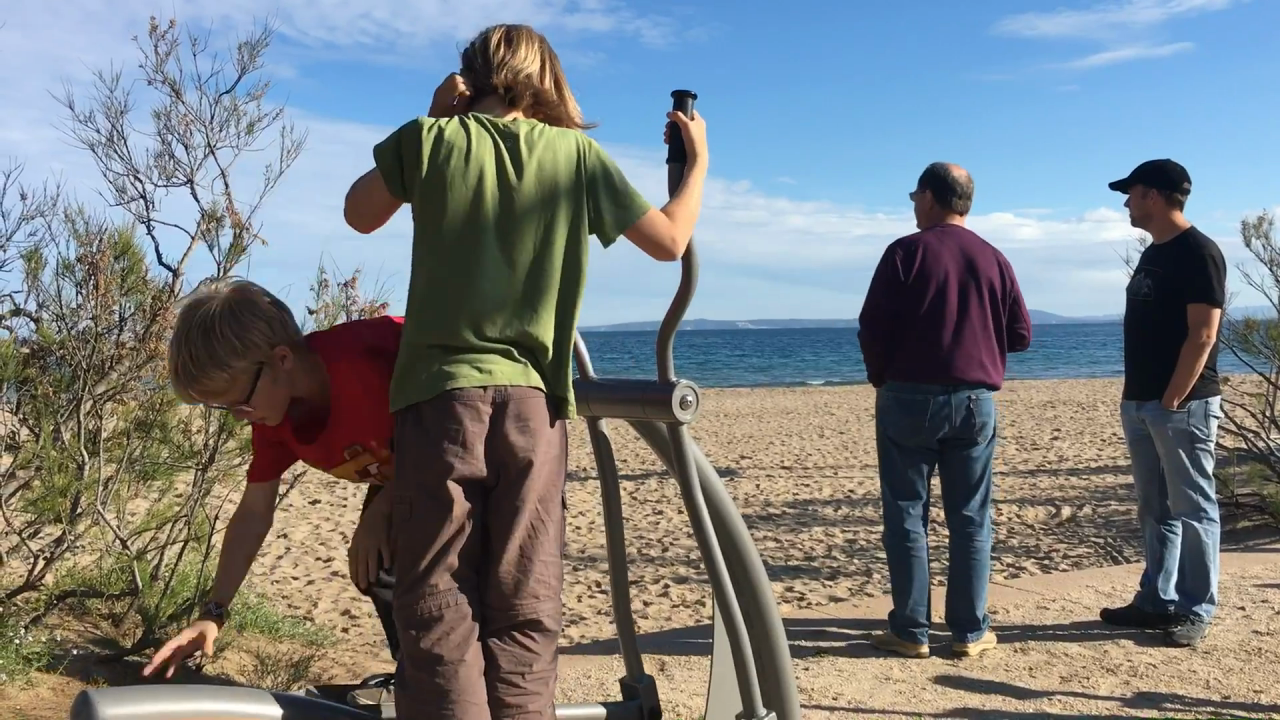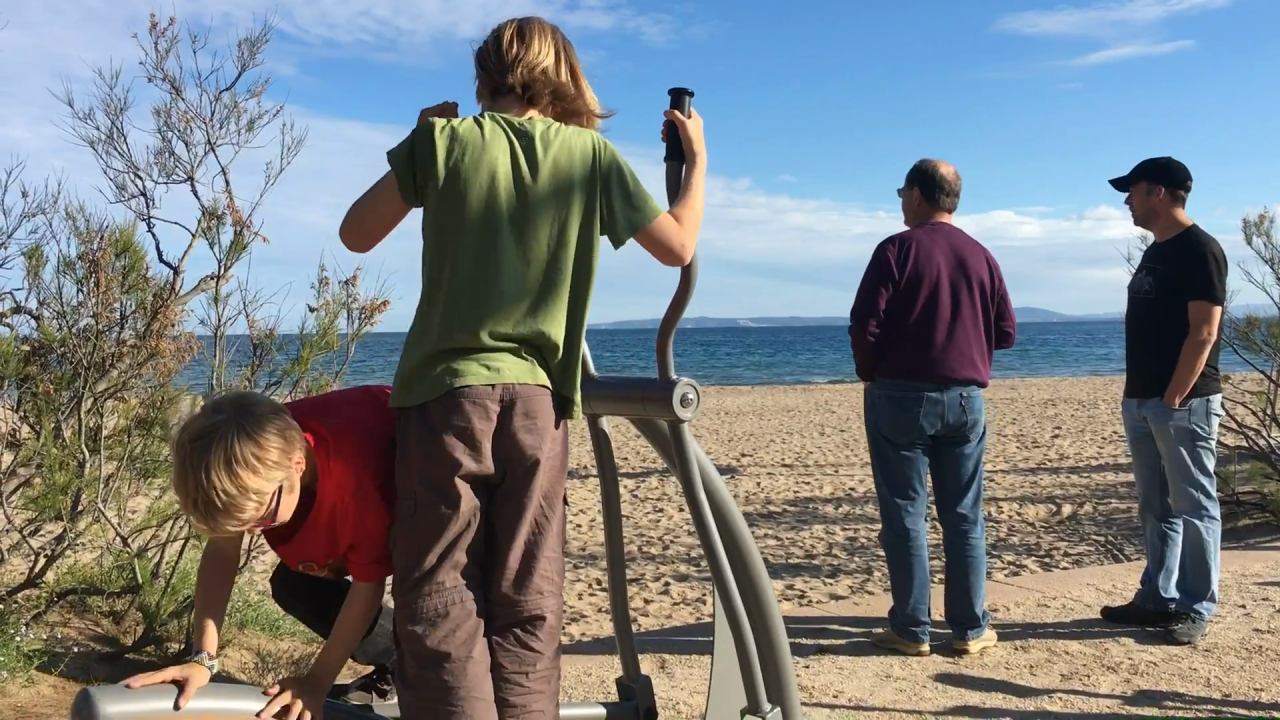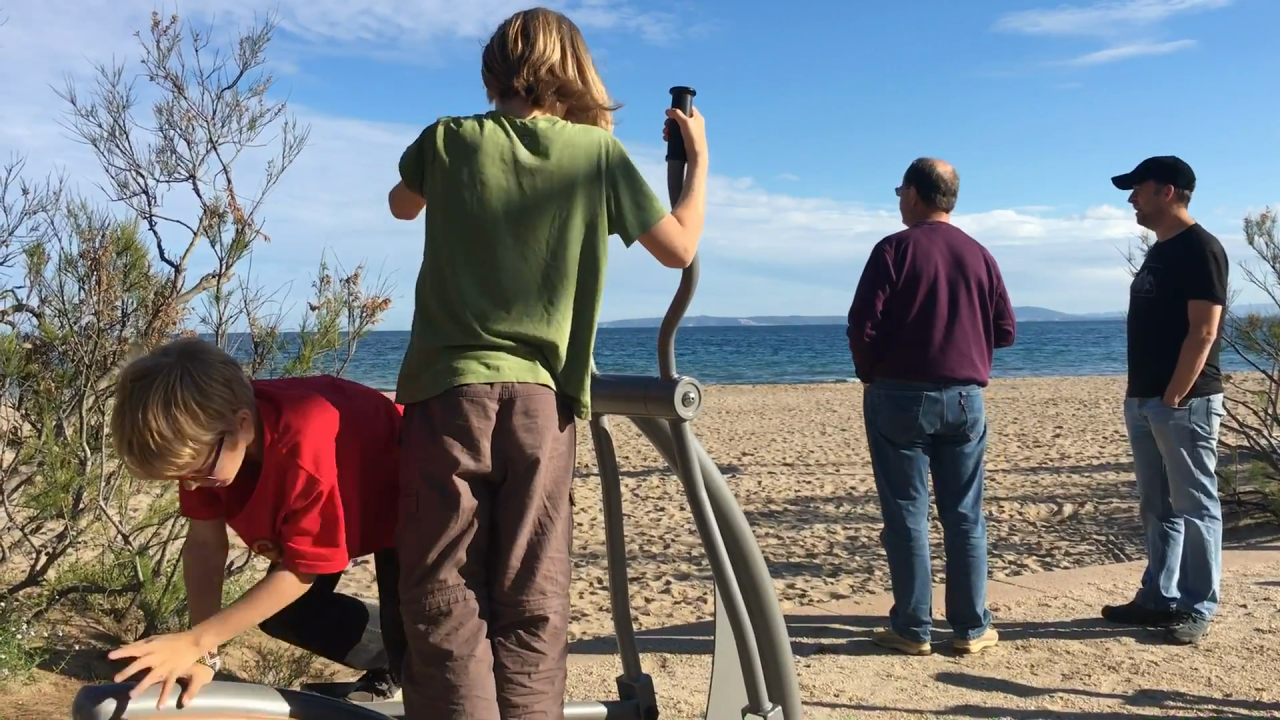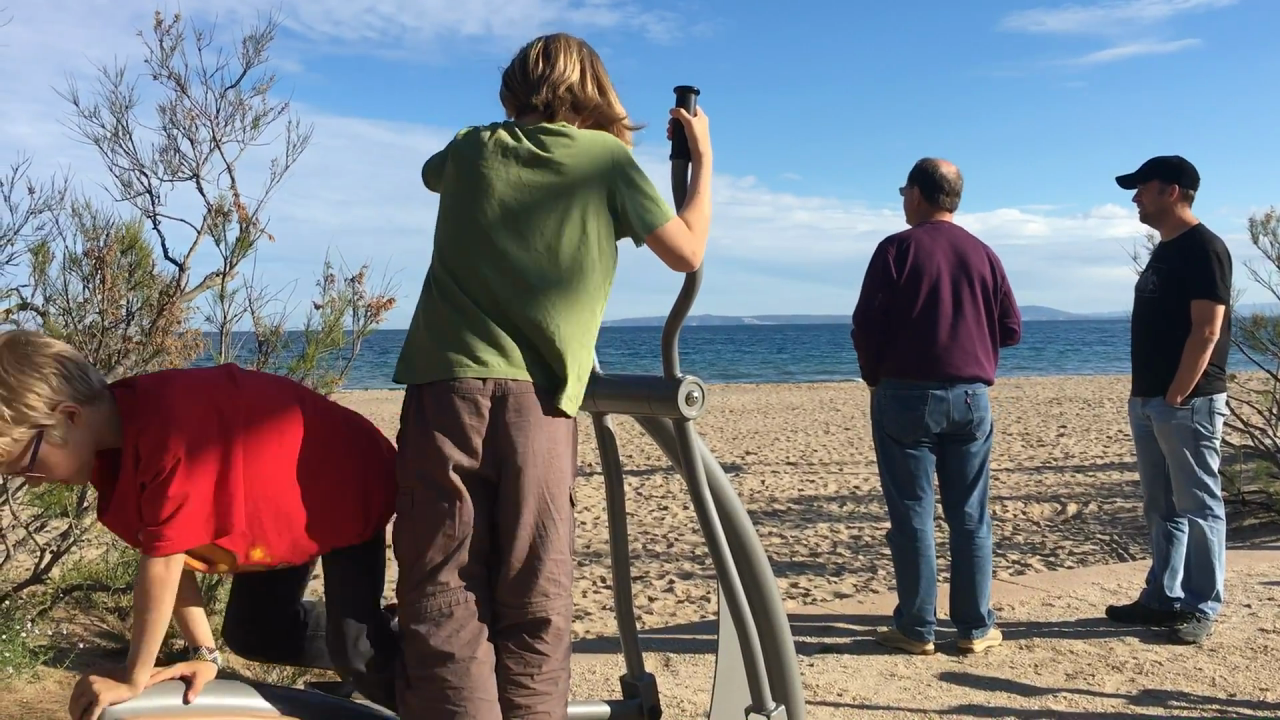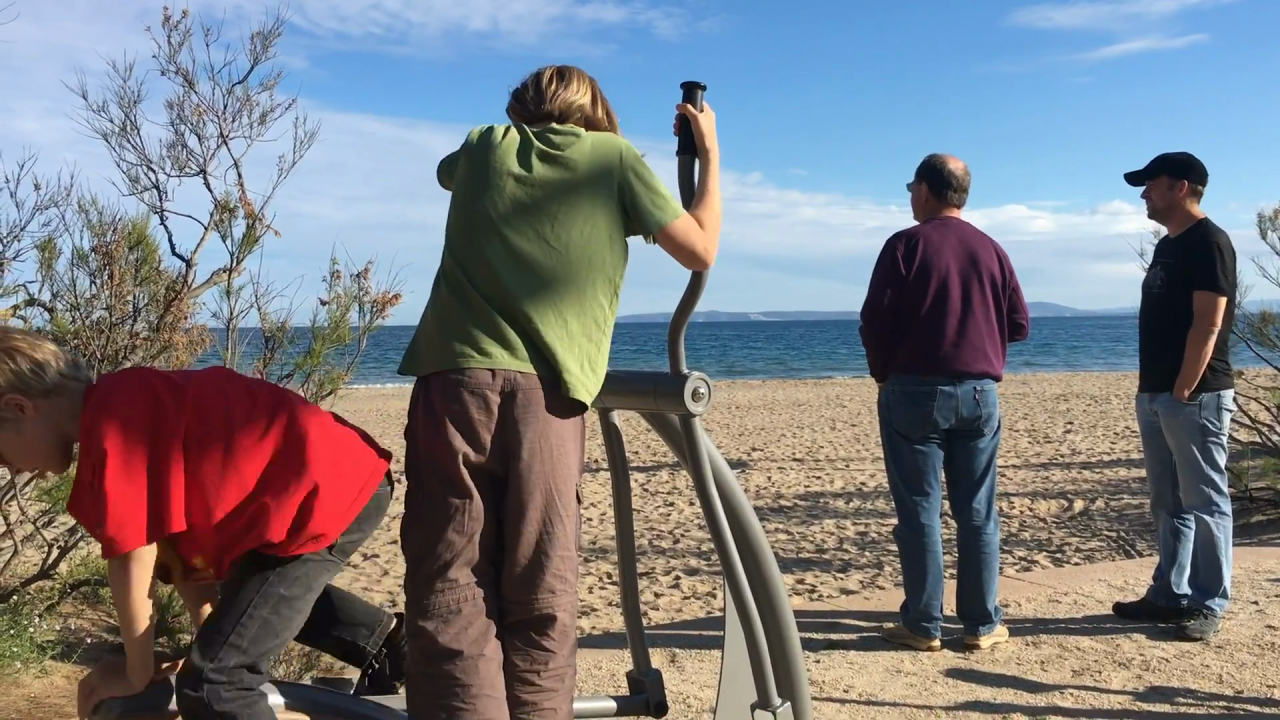
dt=0.4s
person 1, frame 1
left shoulder: (430, 140)
right shoulder: (575, 153)
left elbow: (358, 214)
right elbow: (668, 242)
right wrist: (698, 159)
left hip: (440, 395)
right hip: (530, 400)
left knee: (438, 605)
right knee: (523, 609)
person 1, frame 2
left shoulder: (443, 139)
right shoulder: (590, 153)
left elbow: (358, 236)
right elbow: (678, 246)
right wrist: (696, 159)
left hip: (447, 392)
right hip: (536, 398)
left knee: (440, 600)
right knee: (527, 603)
person 1, frame 3
left shoulder: (448, 142)
right shoulder: (597, 152)
left elbow: (403, 206)
right elbow: (680, 248)
right wrist: (698, 157)
left hip: (451, 391)
right hip: (542, 398)
left knee: (446, 598)
right knee: (532, 602)
person 1, frame 4
left shoulder: (470, 149)
right shoulder: (604, 156)
right elbow: (687, 252)
right wrist: (702, 159)
left hip: (447, 387)
right hip: (538, 397)
left knee: (444, 600)
right knee: (534, 603)
person 1, frame 5
left shoulder: (482, 147)
right shoulder: (612, 155)
right elbow: (700, 251)
right wrist: (710, 155)
left hip: (455, 381)
right hip: (545, 393)
left knee: (450, 602)
right knee: (540, 605)
person 2, frame 1
left shoulder: (905, 251)
right shoulder: (993, 258)
left elbow: (873, 329)
right elbow: (1020, 335)
left wrist: (879, 377)
left hip: (909, 398)
right hip: (975, 401)
left knee: (906, 516)
right knee: (970, 519)
left ankle: (910, 631)
right ankle: (970, 630)
person 2, frame 2
left shoulder: (897, 249)
right shoulder: (981, 256)
left elbow: (866, 326)
right elbow: (1006, 332)
left wrist: (868, 373)
left hip: (901, 396)
right hip: (965, 398)
left knee: (905, 515)
right knee: (964, 516)
left ankle: (911, 629)
right ankle: (969, 628)
person 2, frame 3
left shoulder: (894, 249)
right shoulder: (979, 255)
left elbow: (863, 327)
right elbow: (1005, 330)
left wrist: (869, 374)
left hip: (900, 396)
right hip: (965, 398)
left knee: (906, 514)
right knee: (965, 516)
left ankle: (912, 628)
right ankle: (971, 627)
person 2, frame 4
left shoulder: (897, 249)
right shoulder: (983, 254)
left elbow: (866, 326)
right elbow: (1011, 329)
left wrist: (874, 377)
left hip: (906, 396)
right hip: (971, 397)
left knee: (912, 514)
right knee: (970, 516)
left ankle: (916, 628)
right ankle: (975, 627)
person 2, frame 5
left shoulder: (905, 245)
right shoulder: (991, 249)
left elbow: (875, 321)
right elbow: (1019, 324)
left wrist: (882, 373)
left hip: (914, 392)
right hip: (979, 393)
left knee: (919, 511)
right knee: (977, 512)
left ankle: (922, 625)
right ankle: (982, 623)
person 3, frame 1
left shoulder: (1198, 253)
right shoulder: (1152, 253)
left elbow: (1202, 336)
left wrist: (1173, 400)
right wrist: (1133, 396)
left hip: (1183, 405)
right hip: (1140, 403)
left knee: (1192, 509)
right knee: (1156, 509)
left ankle: (1195, 610)
right ankle: (1157, 600)
person 3, frame 2
left shoulder: (1199, 250)
right shoulder: (1154, 252)
left elbow: (1204, 333)
left wrist: (1174, 397)
right wrist: (1135, 394)
left hip: (1183, 403)
right hip: (1141, 401)
left knee: (1193, 507)
right knee: (1156, 508)
left ankle: (1196, 608)
right ankle: (1157, 598)
person 3, frame 3
left shoulder: (1200, 249)
right shoulder: (1159, 250)
left elbow: (1203, 332)
left wrist: (1174, 396)
left hip: (1184, 402)
right hip: (1143, 400)
left knee: (1195, 507)
right knee: (1158, 507)
left ankle: (1197, 608)
right ankle: (1159, 598)
person 3, frame 4
left shoulder: (1204, 249)
right shoulder: (1163, 250)
left elbow: (1207, 332)
left wrist: (1176, 396)
right wrist: (1143, 393)
left hip: (1187, 402)
right hip: (1147, 399)
left knee: (1197, 506)
right knee: (1162, 507)
left ankle: (1201, 608)
right ankle: (1162, 597)
person 3, frame 5
left shoulder: (1209, 242)
right shoulder: (1167, 245)
left elbow: (1207, 325)
left wrist: (1184, 390)
right wrist: (1152, 389)
left hip: (1195, 397)
right hip: (1154, 395)
left knee: (1205, 502)
right knee: (1168, 503)
left ankle: (1208, 604)
right ankle: (1170, 594)
person 4, frame 1
left shoulder: (362, 369)
right shoulder: (273, 398)
right elbow: (254, 510)
left wrist: (380, 513)
right wrist: (212, 616)
right knee: (377, 563)
person 4, frame 2
left shoulder: (350, 479)
left elbow: (368, 585)
right elbow: (222, 550)
left wrist: (318, 681)
right wrist: (203, 658)
right knee: (292, 587)
right ankle: (396, 667)
person 4, frame 3
left shoulder: (304, 453)
right shoulder: (204, 443)
left elbow: (301, 572)
right elbow: (204, 542)
left wrist: (188, 643)
right wrist: (202, 654)
left hip: (397, 503)
left knee: (406, 644)
right knee: (282, 612)
right ankle: (390, 669)
person 4, frame 4
left shoulder: (166, 426)
right shoulder: (110, 448)
left elbow: (164, 561)
right elbow: (173, 554)
left wrist: (135, 680)
right wrist: (204, 654)
left hip: (348, 482)
left knee: (356, 657)
right knee: (250, 633)
right ankle: (377, 630)
person 4, frame 5
left shoulder: (110, 420)
right shoulder: (137, 398)
left elbow: (133, 562)
right elbow: (185, 539)
left wrist: (137, 675)
right wrist: (210, 644)
left hip: (324, 497)
right hip: (338, 482)
left knee: (220, 682)
right ankle: (386, 644)
